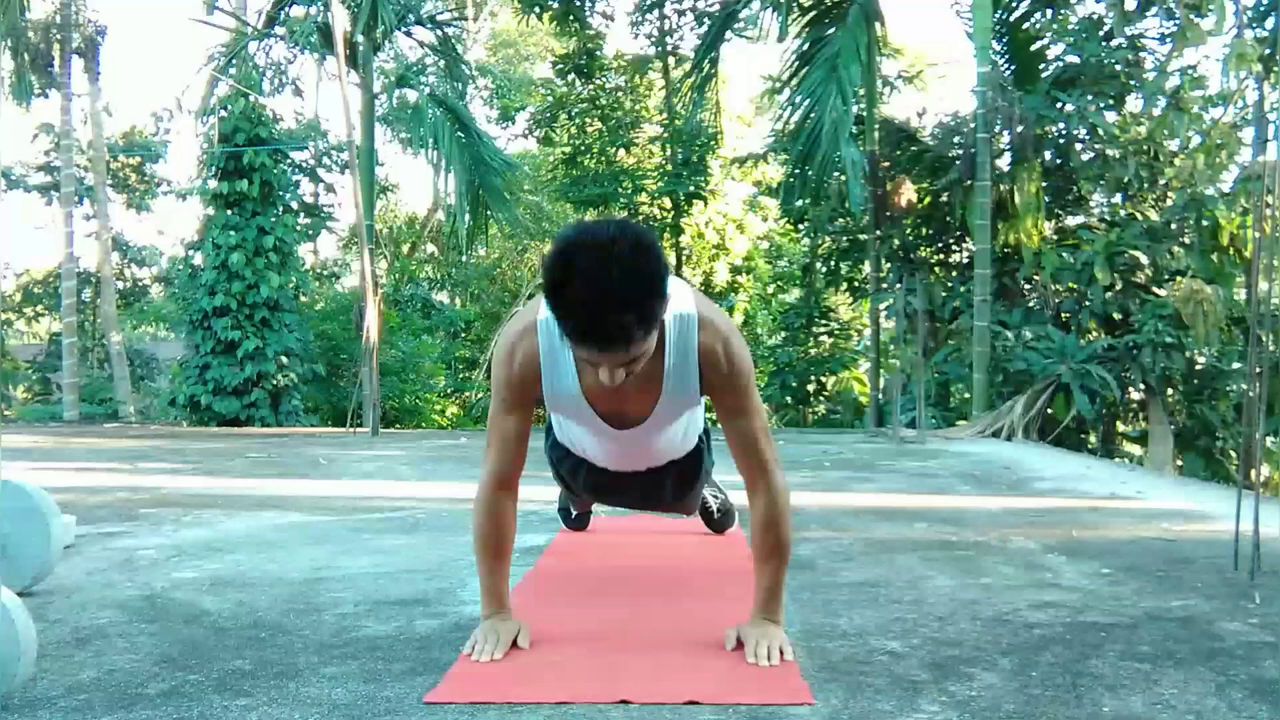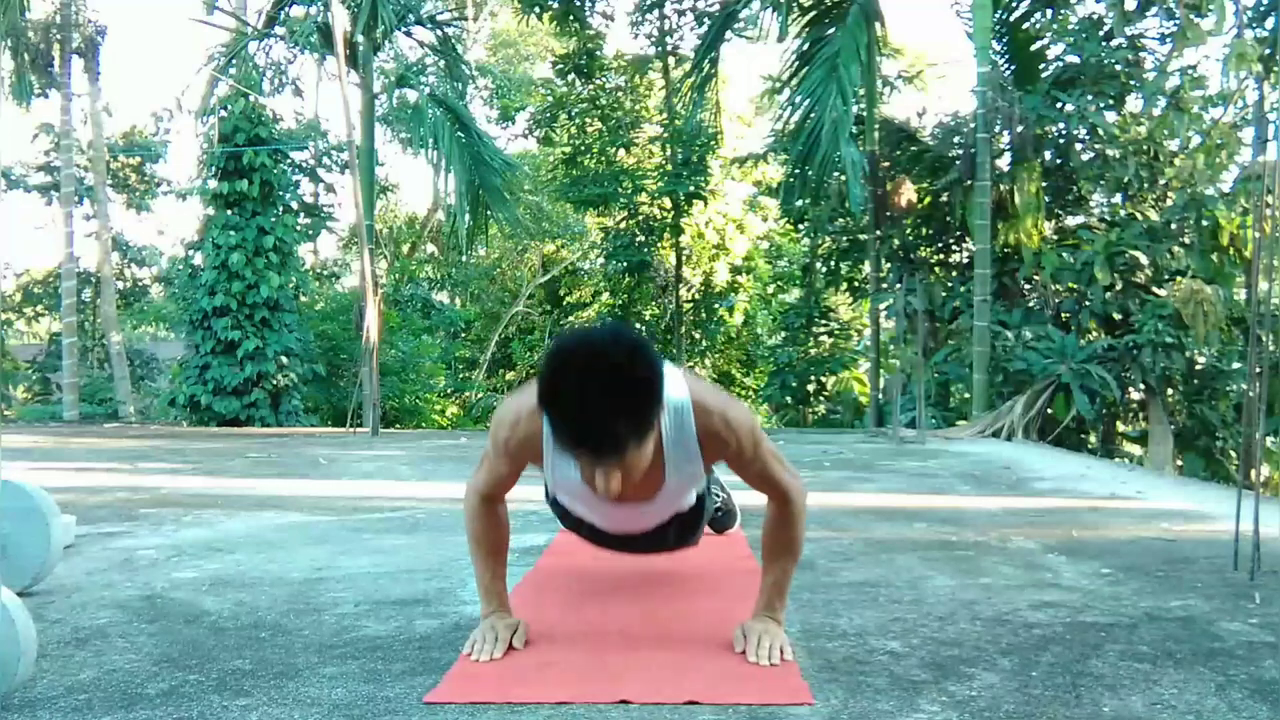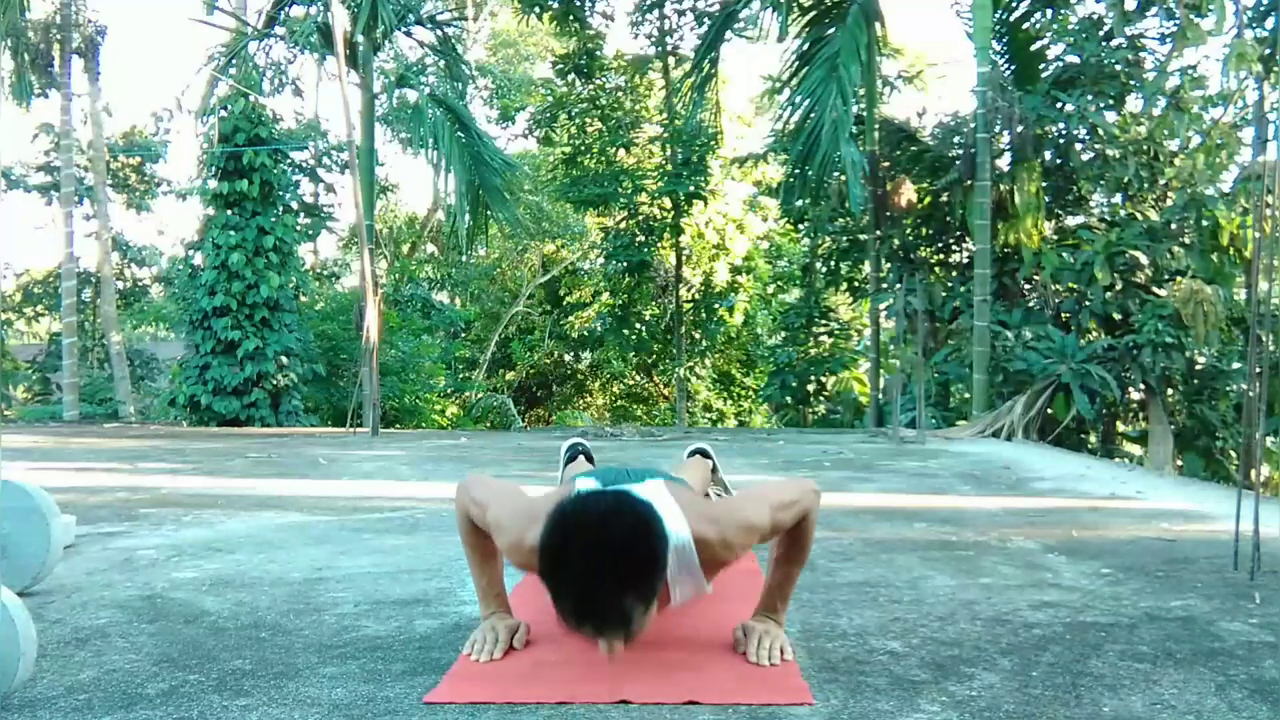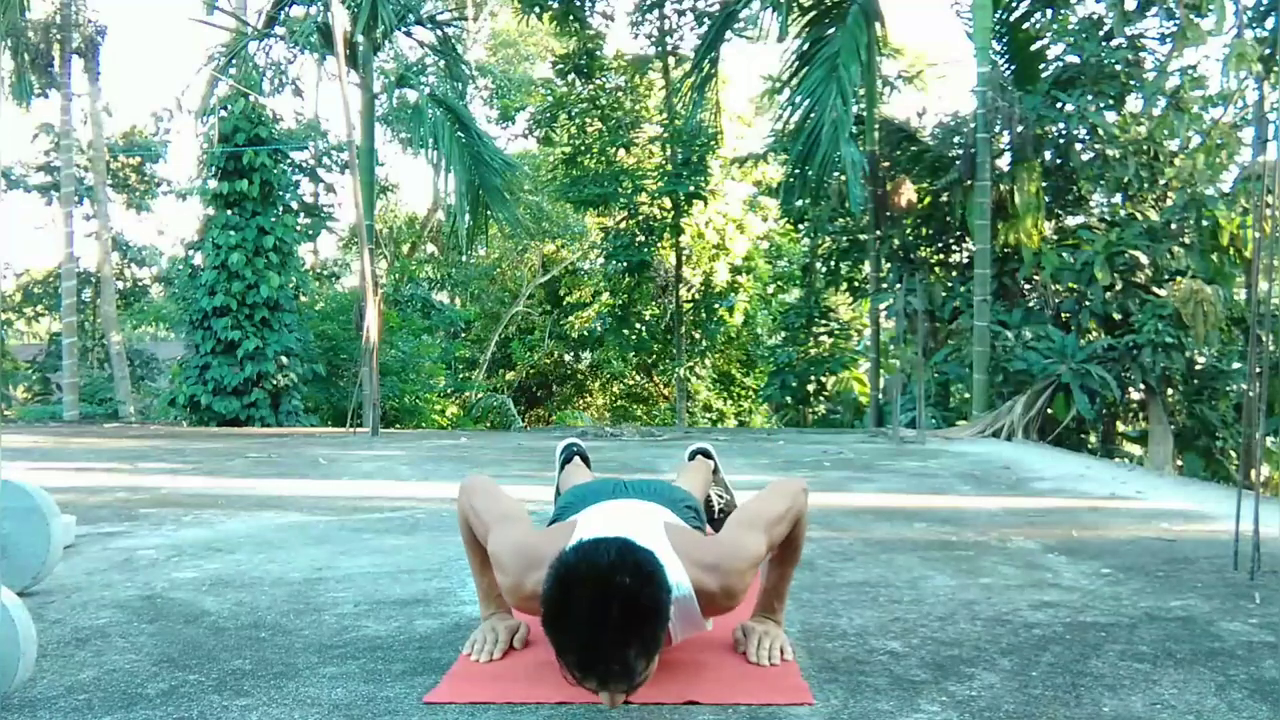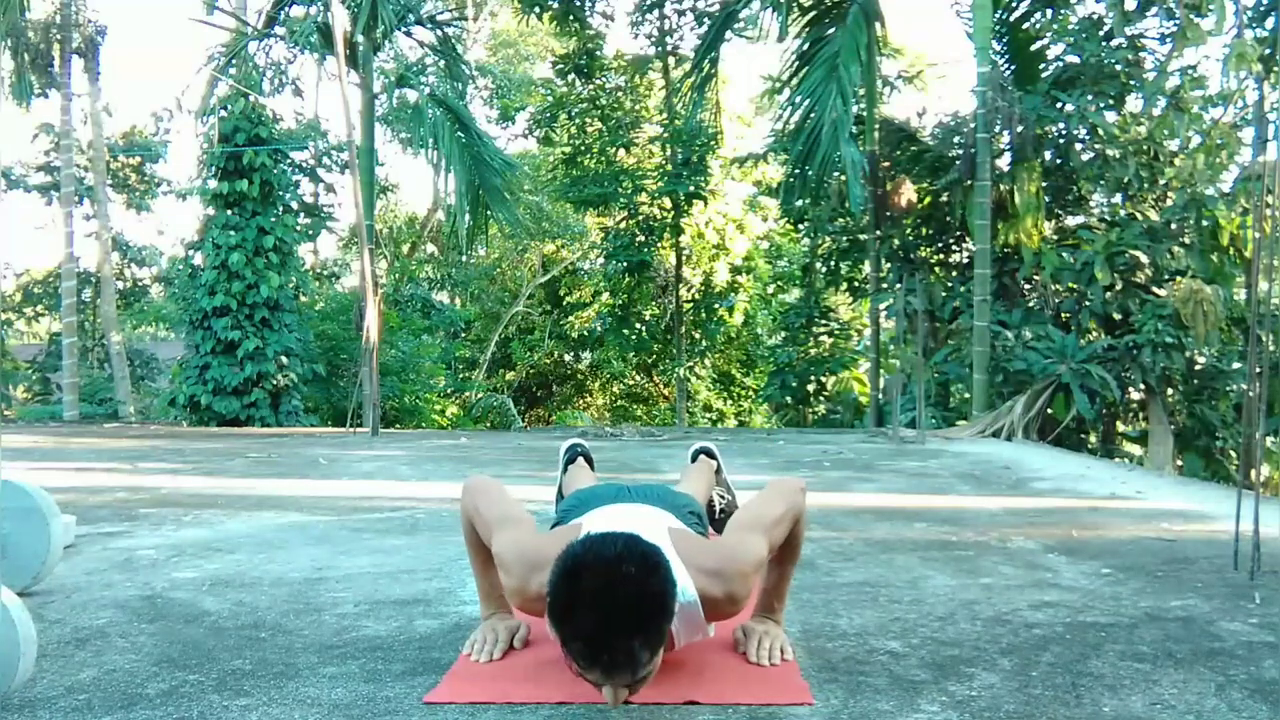
dt=0.3s
person 1, frame 1
left shoulder: (711, 337)
right shoulder: (524, 342)
left elbow: (764, 480)
right elbow: (499, 483)
left wrist: (767, 617)
right wrist: (495, 613)
left hip: (675, 462)
right hip: (580, 458)
left knee: (692, 502)
right knee: (577, 504)
left ankle: (707, 494)
right ankle: (576, 501)
person 1, frame 2
left shoulder: (710, 416)
right shoulder: (525, 419)
left elbow: (786, 494)
right elbow: (483, 497)
left wrist: (769, 615)
right wrist: (495, 611)
left knee: (690, 531)
person 1, frame 3
left shoulder: (714, 537)
right shoulder: (526, 538)
left elbow: (807, 496)
right elbow: (467, 491)
left wrist: (770, 616)
right wrist: (494, 610)
left hip: (666, 492)
left ankle: (701, 463)
right ankle: (575, 459)
person 1, frame 4
left shoulder: (717, 579)
right shoulder: (525, 578)
left elbow: (795, 493)
right elbow: (472, 491)
left wrist: (769, 616)
right wrist: (493, 612)
left hip: (669, 507)
right hip: (582, 505)
left ankle: (702, 462)
right ankle: (572, 460)
person 1, frame 5
left shoulder: (720, 583)
right shoulder: (530, 580)
left elbow: (790, 492)
right elbow: (476, 490)
left wrist: (768, 617)
right wrist: (495, 613)
left hip: (669, 513)
right hip: (586, 511)
left ankle: (705, 463)
right ankle: (576, 461)
